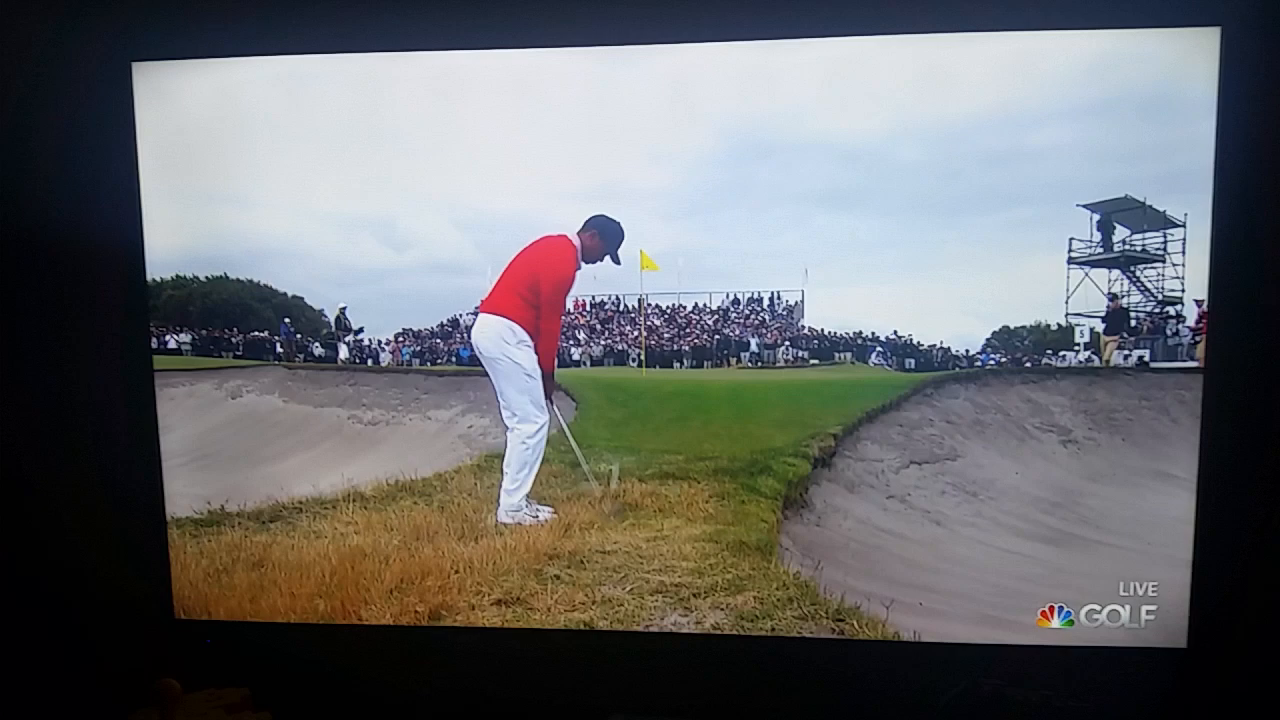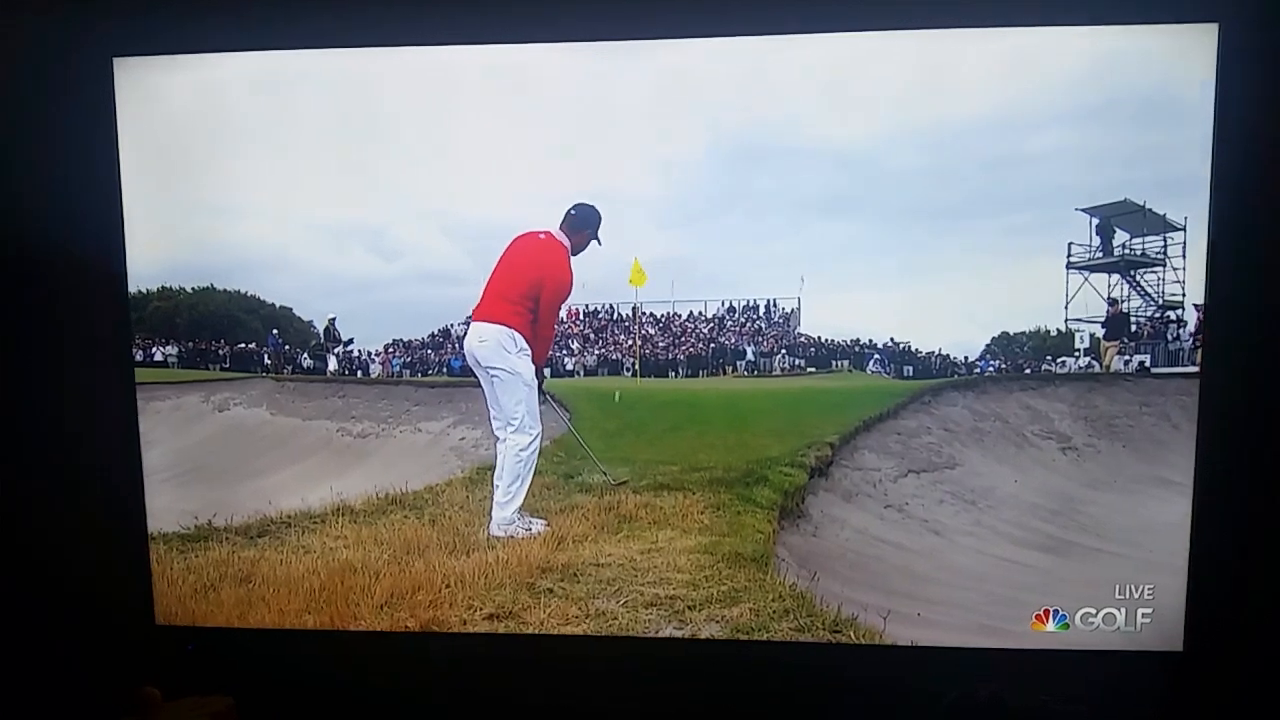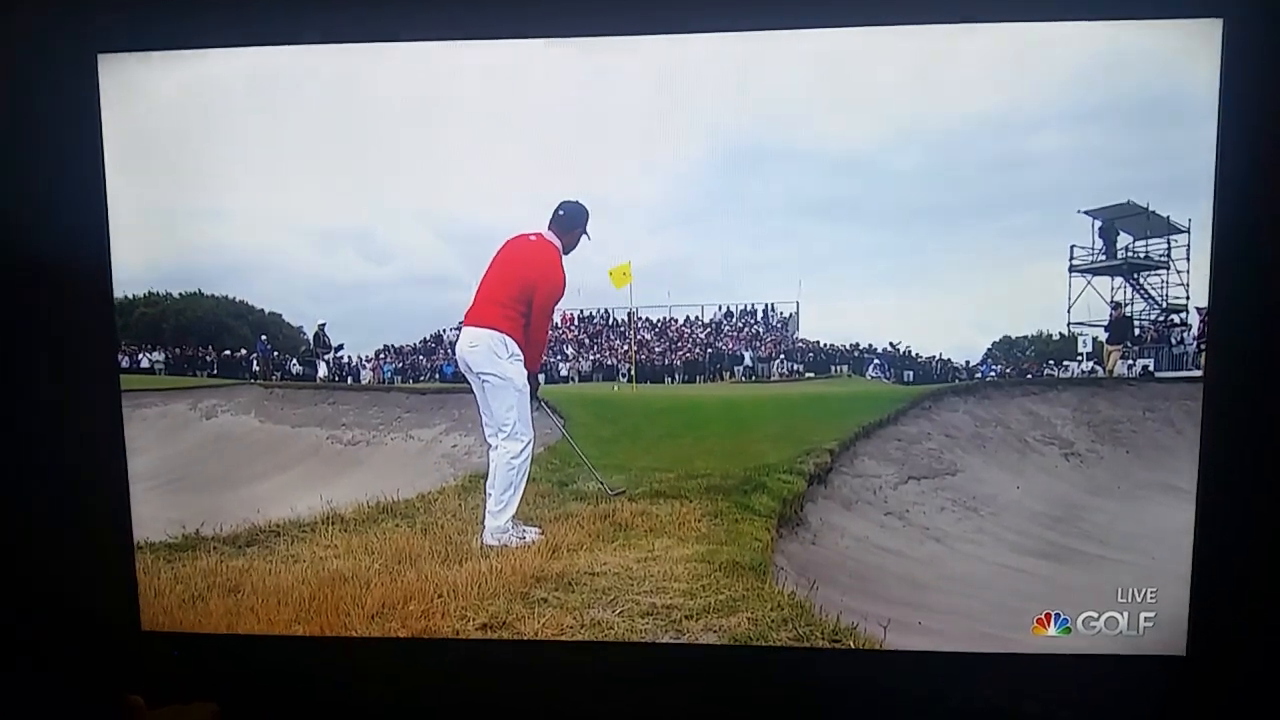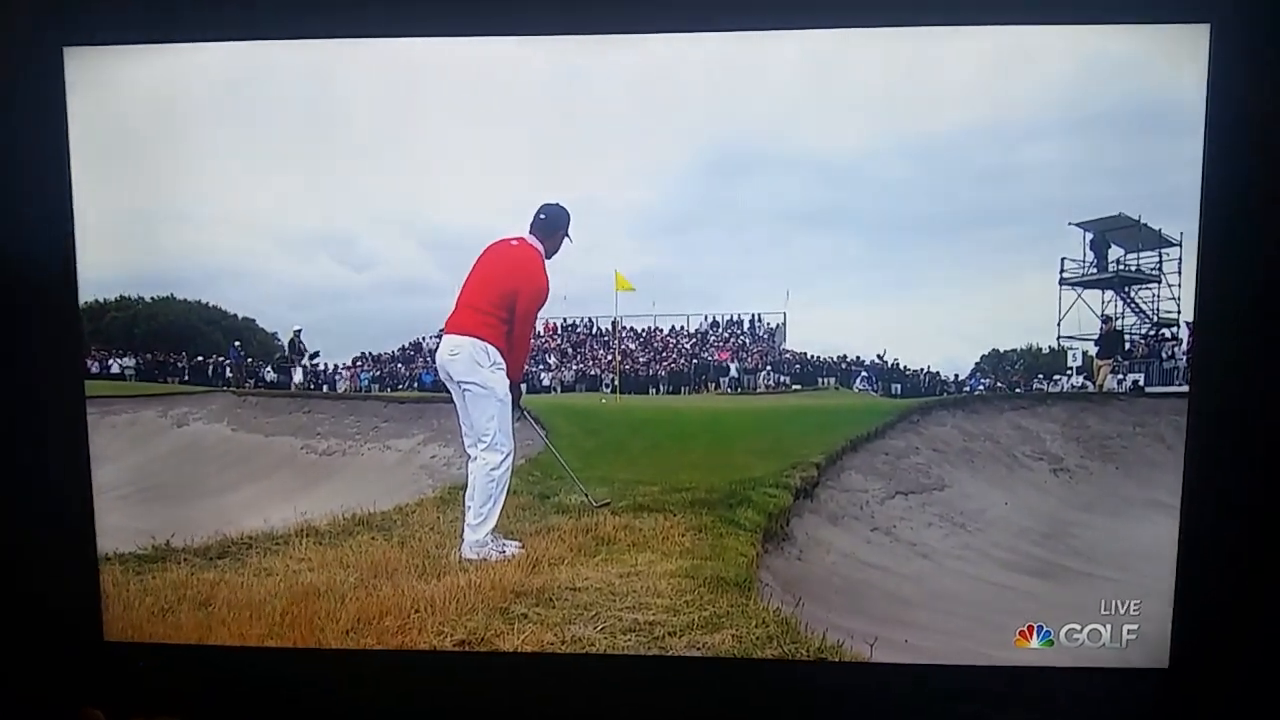
dt=0.5s
person 1, frame 1
left shoulder: (553, 244)
right shoulder: (563, 264)
right elbow: (549, 323)
left wrist: (543, 368)
right wrist: (547, 373)
left hip: (488, 327)
right hip: (506, 333)
left knee: (519, 421)
right knee: (532, 421)
left ankle: (514, 499)
right ankle: (512, 506)
person 1, frame 2
left shoulder: (527, 239)
right shoulder: (560, 269)
right elbow: (545, 324)
left wrist: (531, 366)
right wrist: (538, 368)
left hip: (476, 335)
right hip: (504, 341)
left knee: (508, 432)
right knee: (525, 432)
left ankle: (506, 512)
right ankle: (504, 520)
person 1, frame 3
left shoulder: (518, 242)
right shoulder: (551, 270)
right elbow: (538, 327)
left wrist: (525, 372)
right wrist: (532, 373)
left hip: (469, 340)
right hip: (496, 346)
left knee: (501, 438)
right knee: (517, 438)
left ankle: (499, 520)
right ankle: (498, 528)
person 1, frame 4
left shoulder: (500, 247)
right shoulder: (535, 276)
right elbow: (520, 334)
left wrist: (507, 378)
right wrist: (514, 381)
left hip: (450, 348)
right hip: (478, 354)
left knee: (481, 450)
right knee: (496, 450)
left ankle: (479, 533)
right ankle: (476, 542)
